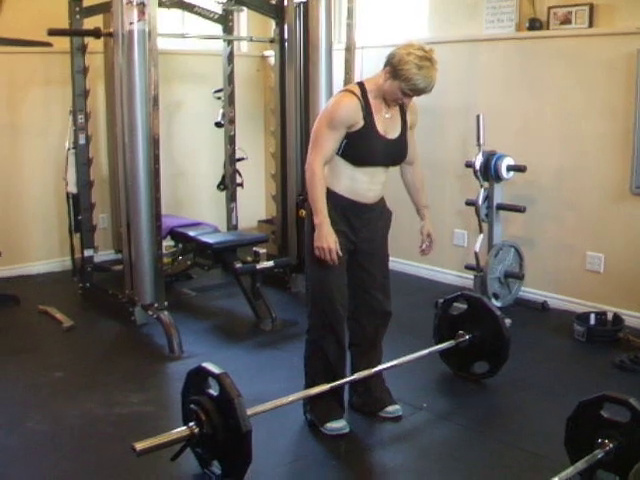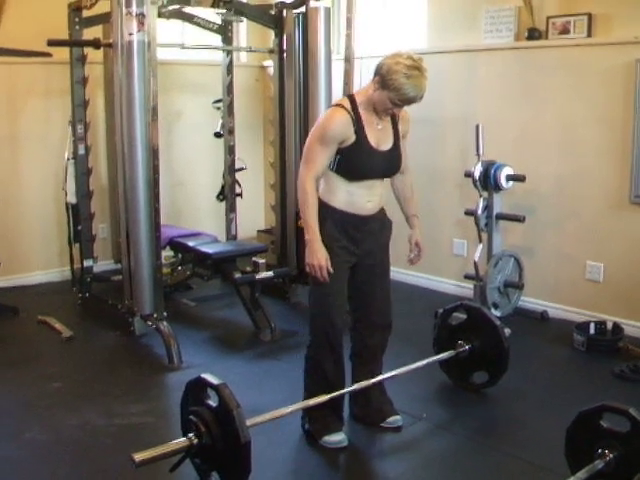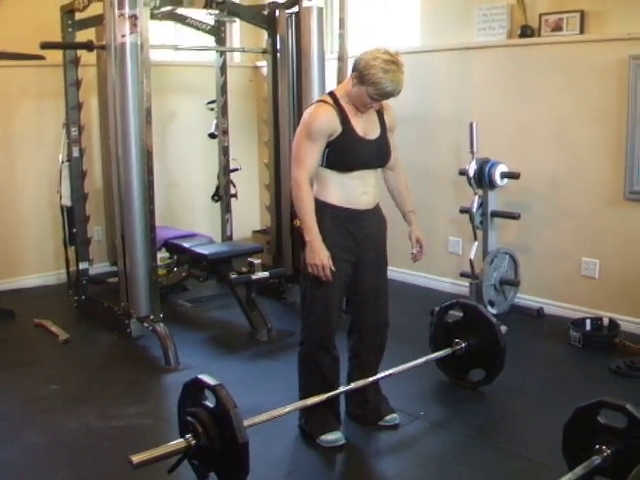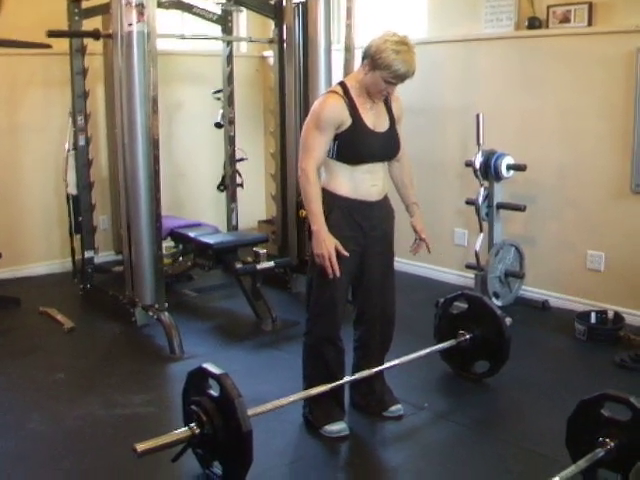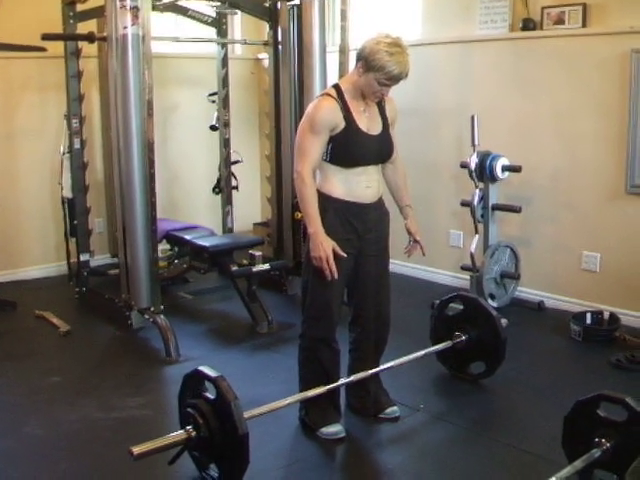
dt=1s
person 1, frame 1
left shoulder: (407, 112)
right shoulder: (347, 104)
left elbow: (410, 164)
right elbow: (314, 164)
left wrist: (424, 215)
right wrist: (321, 225)
left hip: (373, 216)
right hip: (334, 214)
left knee: (375, 308)
right knee: (328, 312)
left ankle: (368, 392)
right ankle: (323, 405)
person 1, frame 2
left shoulder: (399, 121)
right shoulder: (339, 118)
right elbow: (307, 179)
left wrist: (413, 224)
right wrist: (313, 241)
left hip: (374, 228)
right hip: (334, 228)
left knee: (376, 320)
right knee: (329, 325)
left ankle: (370, 402)
right ankle: (321, 418)
person 1, frame 3
left shoulder: (385, 114)
right shoulder: (323, 114)
left elbow: (392, 169)
right elbow: (300, 178)
left wrist: (411, 220)
right wrist: (313, 240)
left hip: (371, 224)
right hip: (331, 226)
left knee: (373, 319)
right knee: (322, 325)
left ankle: (366, 400)
right ankle: (318, 416)
person 1, frame 4
left shoulder: (392, 104)
right shoulder: (332, 105)
right elbow: (308, 168)
left wrist: (414, 213)
right wrist: (319, 230)
left hip: (378, 216)
right hip: (338, 216)
left knee: (380, 310)
right knee: (327, 316)
left ankle: (370, 390)
right ankle: (322, 406)
person 1, frame 5
left shoulder: (386, 107)
right shoulder: (326, 108)
right elbow: (303, 172)
left wrist: (408, 214)
right wrist: (316, 233)
left hip: (373, 218)
right hip: (333, 218)
left knee: (375, 312)
right knee: (322, 317)
left ankle: (365, 392)
right ankle: (318, 407)
